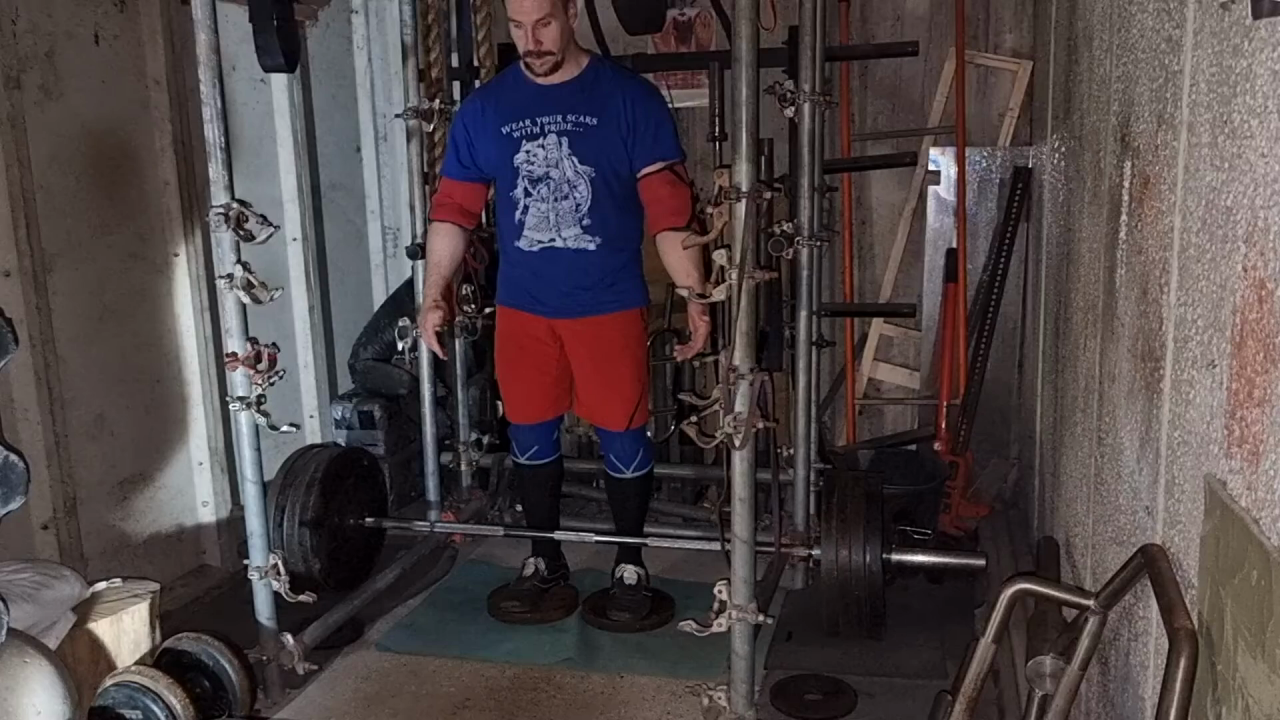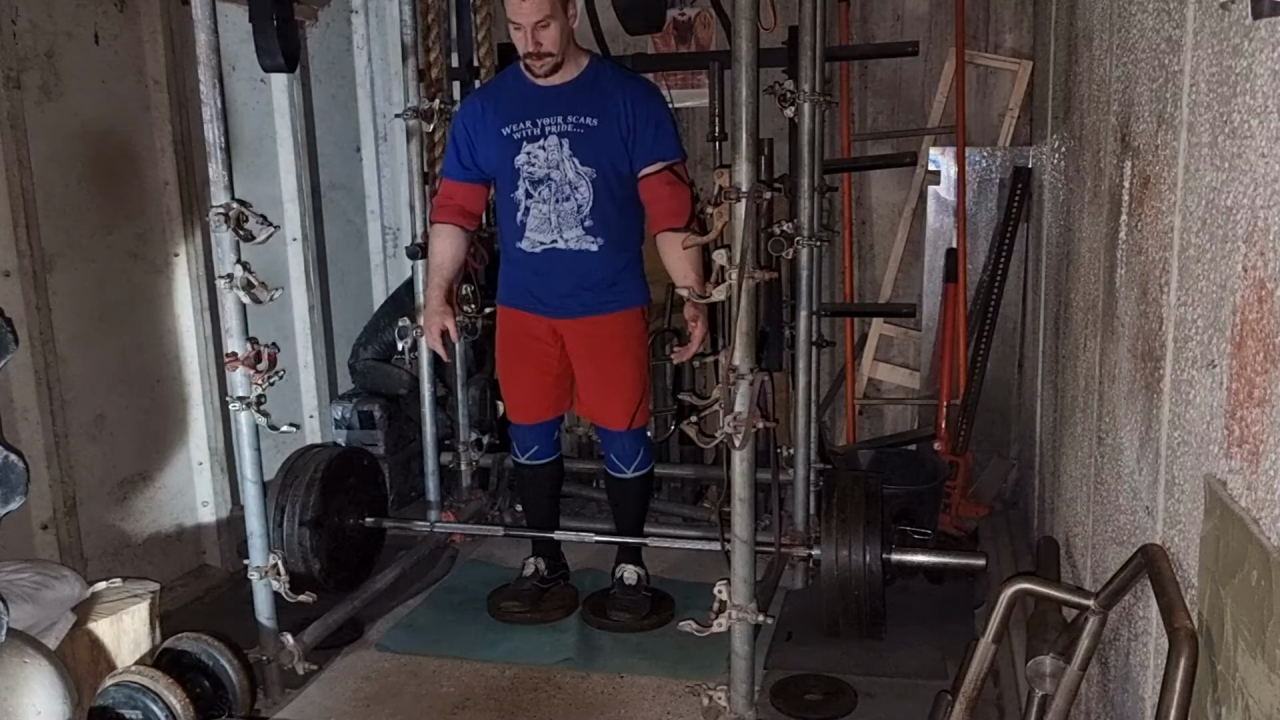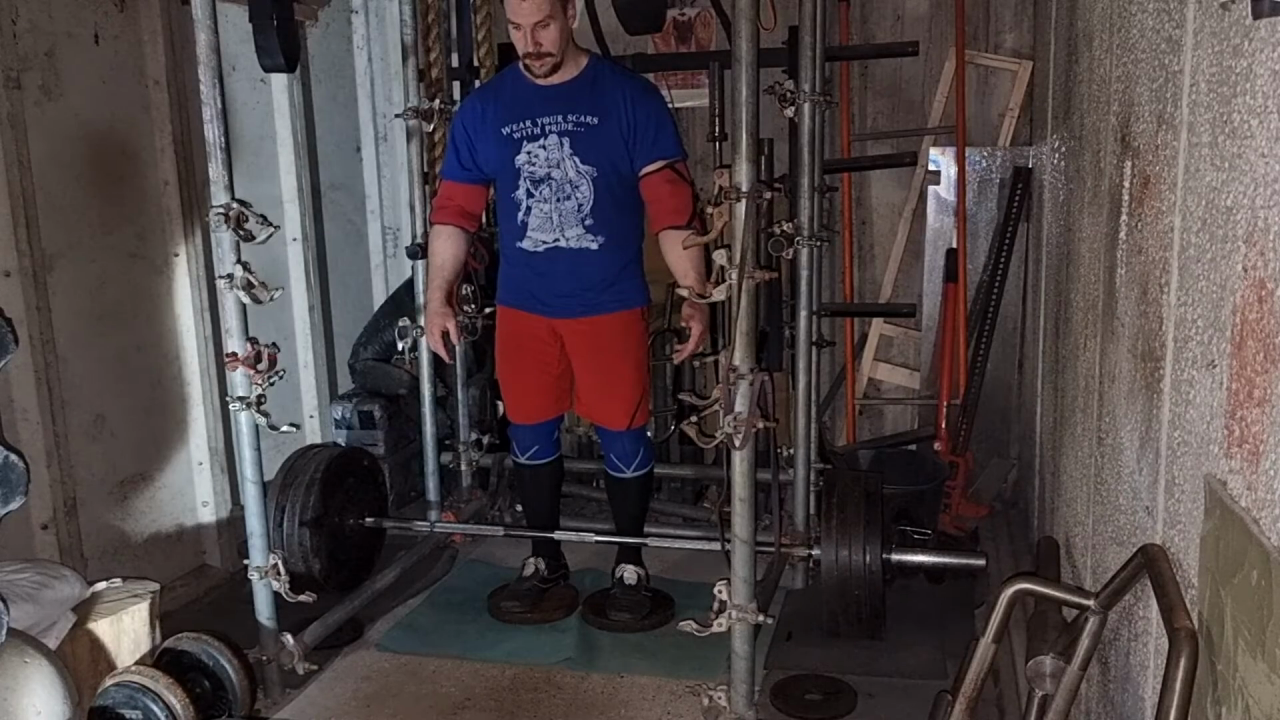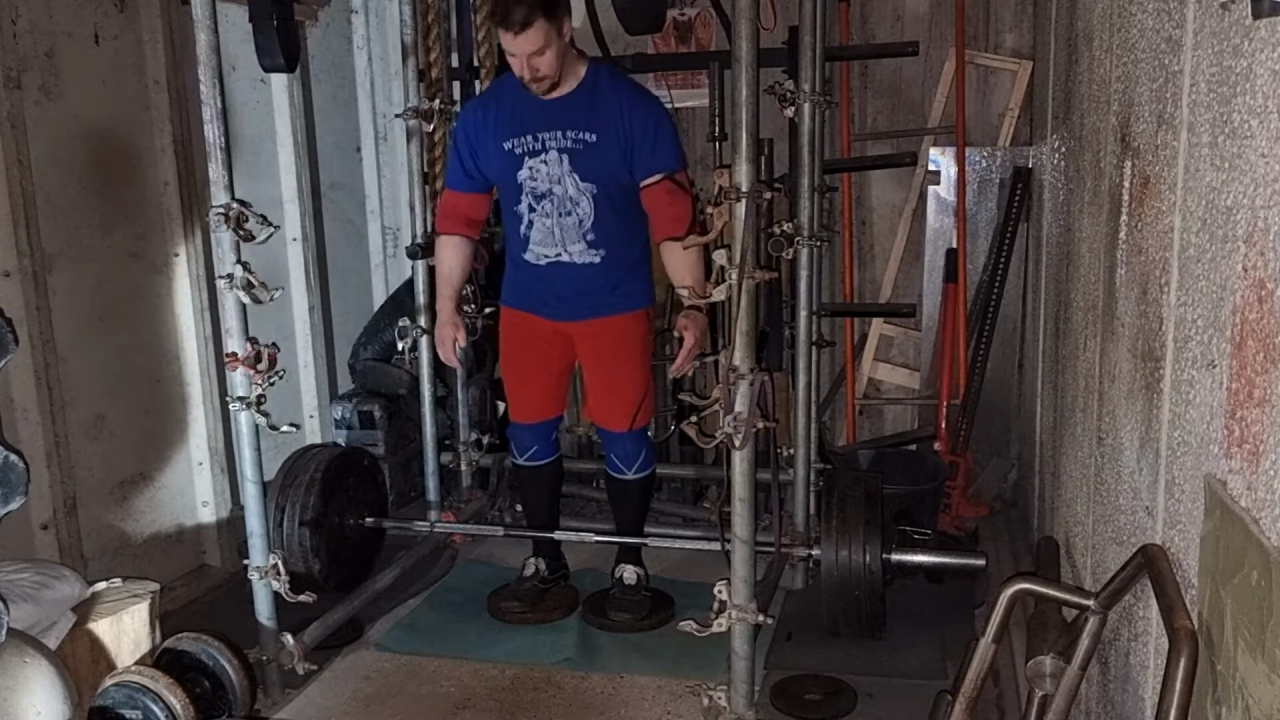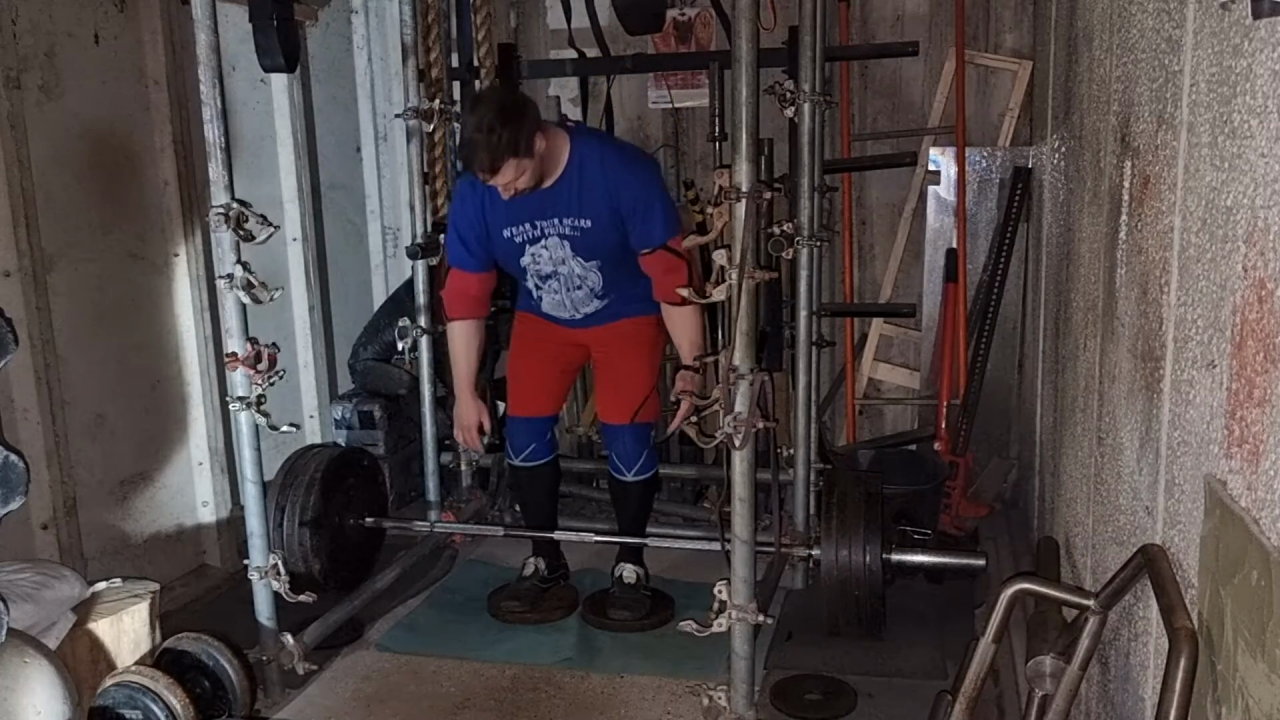
dt=1s
person 1, frame 1
left shoulder: (629, 98)
right shoulder: (483, 108)
left elbow: (669, 206)
right elbow: (454, 206)
left wrist: (695, 295)
right wrist: (434, 294)
left hip: (610, 305)
right hip: (522, 307)
left knee: (622, 436)
right knee: (530, 435)
left ankle: (630, 565)
right ankle: (544, 558)
person 1, frame 2
left shoulder: (630, 98)
right shoulder: (483, 108)
left elbow: (669, 205)
right elbow: (454, 209)
left wrist: (694, 296)
right wrist: (436, 296)
left hip: (611, 306)
right hip: (523, 307)
left knee: (622, 435)
right knee: (531, 435)
left ankle: (630, 564)
right ankle: (544, 558)
person 1, frame 3
left shoulder: (629, 97)
right shoulder: (482, 108)
left elbow: (671, 205)
right elbow: (454, 210)
left wrist: (695, 294)
right wrist: (437, 297)
left hip: (610, 306)
right hip: (522, 307)
left knee: (622, 436)
right knee: (530, 434)
left ankle: (629, 565)
right ankle: (544, 558)
person 1, frame 4
left shoulder: (630, 107)
right shoulder: (482, 117)
left elbow: (673, 215)
right elbow: (458, 219)
left wrist: (693, 305)
right wrist: (446, 307)
left hip: (615, 307)
right hip: (527, 307)
left knee: (623, 436)
right knee: (529, 434)
left ankle: (629, 565)
right ankle: (545, 559)
person 1, frame 5
left shoulder: (622, 172)
right shoulder: (474, 195)
left elbow: (673, 275)
right elbow: (465, 297)
left wrist: (690, 365)
right wrist: (465, 393)
left hip: (627, 314)
right hip: (543, 318)
left knee: (625, 434)
right knee: (524, 430)
left ankle: (630, 565)
right ankle: (545, 560)
